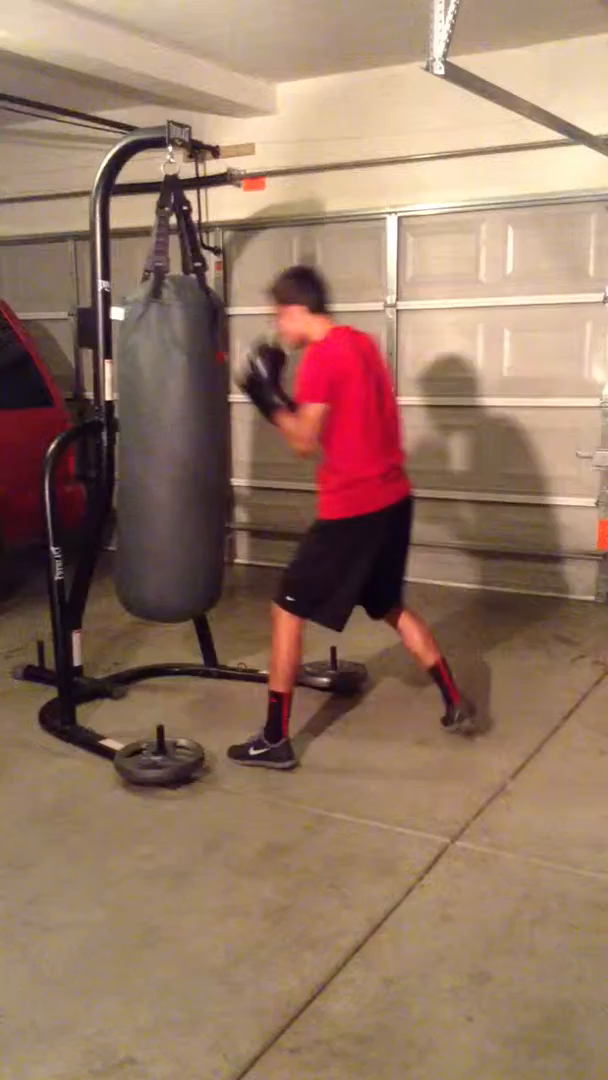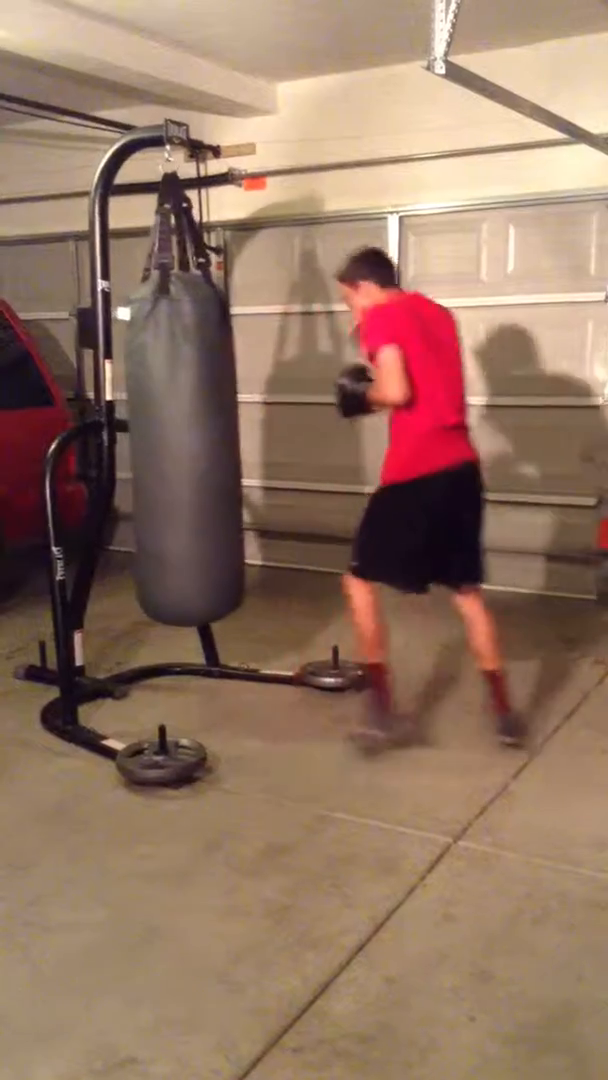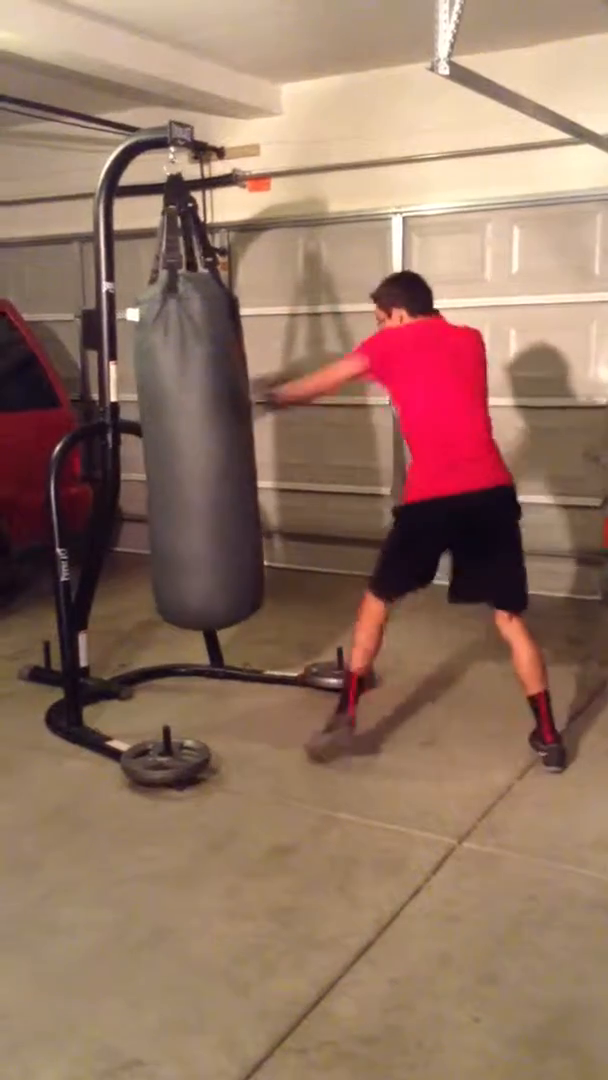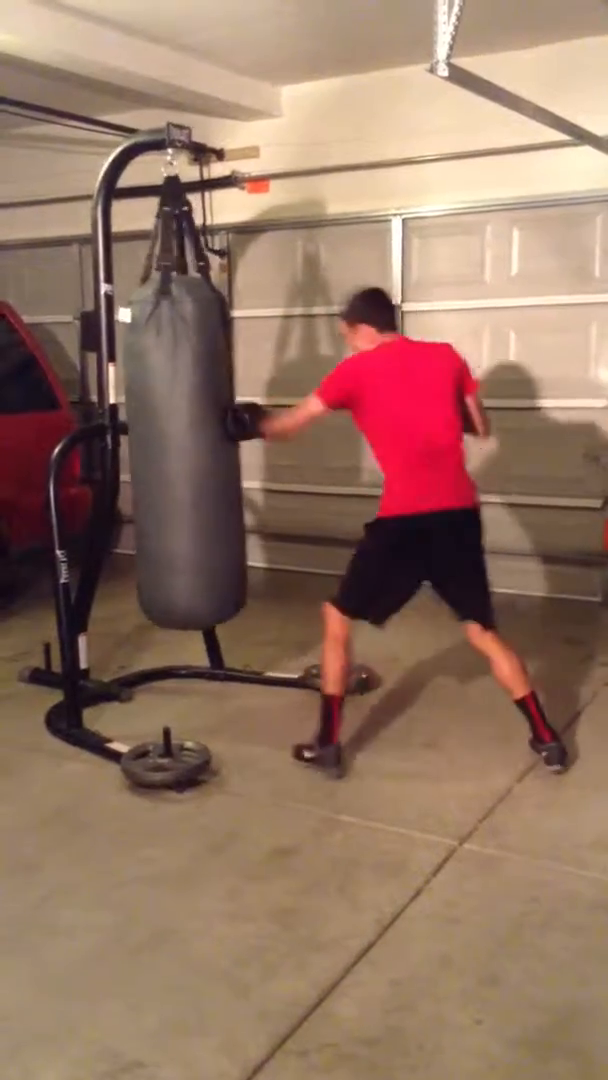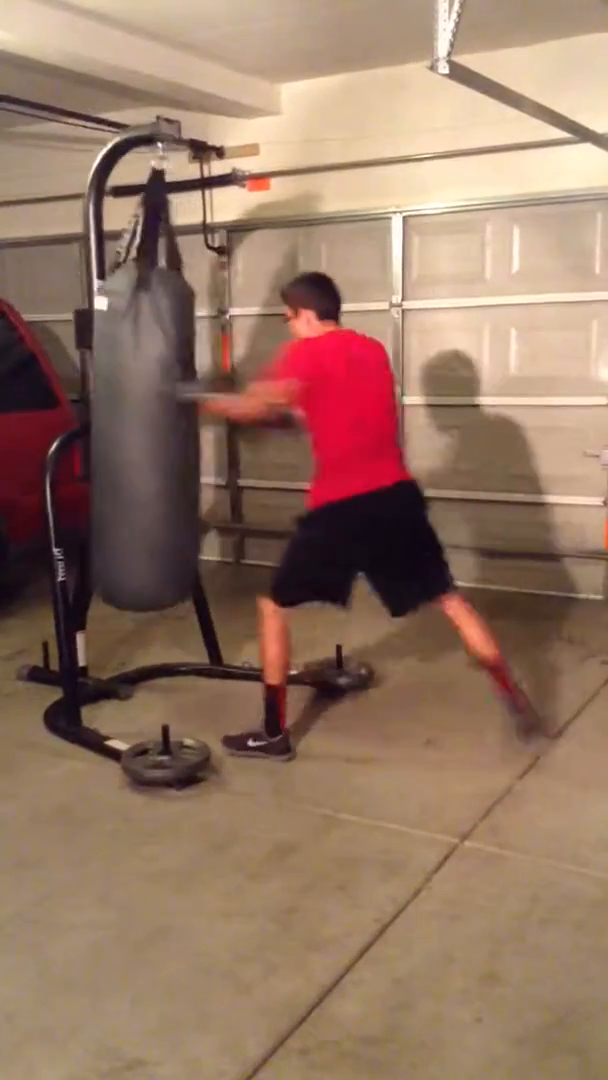
dt=0.3s
person 1, frame 1
left shoulder: (319, 357)
right shoulder: (362, 344)
left elbow: (303, 441)
left wrist: (268, 399)
right wrist: (285, 396)
left hip: (352, 512)
right hip: (394, 500)
left knee: (289, 612)
right knee: (392, 607)
left ankle: (274, 739)
right ankle: (457, 705)
person 1, frame 2
left shoulder: (379, 318)
right shoulder: (439, 314)
left elbow: (395, 391)
left wrist: (362, 393)
left hip: (415, 479)
right hip: (461, 466)
left knee: (359, 582)
right knee: (466, 591)
left ankle: (381, 708)
right ankle: (505, 713)
person 1, frame 3
left shoulder: (391, 342)
right shoulder: (471, 340)
left elbow: (325, 381)
left wrist: (278, 394)
left hip: (431, 498)
right hip: (493, 492)
left knee: (377, 603)
right knee: (509, 617)
left ankle: (344, 720)
right ankle: (548, 737)
person 1, frame 4
left shoulder: (357, 369)
right shoulder: (447, 356)
left elbow: (293, 422)
right elbow: (478, 426)
left wrist: (255, 425)
left hip: (404, 518)
right hip: (458, 511)
left knee: (337, 617)
right knee: (482, 632)
left ankle: (327, 741)
right ankle: (547, 739)
person 1, frame 5
left shoulder: (307, 352)
right shoulder: (374, 353)
left elbow: (258, 405)
left wrist: (202, 401)
left hip: (340, 507)
right hip: (398, 497)
left knee: (273, 608)
right knee: (447, 601)
left ankle: (274, 734)
right ankle: (513, 697)
